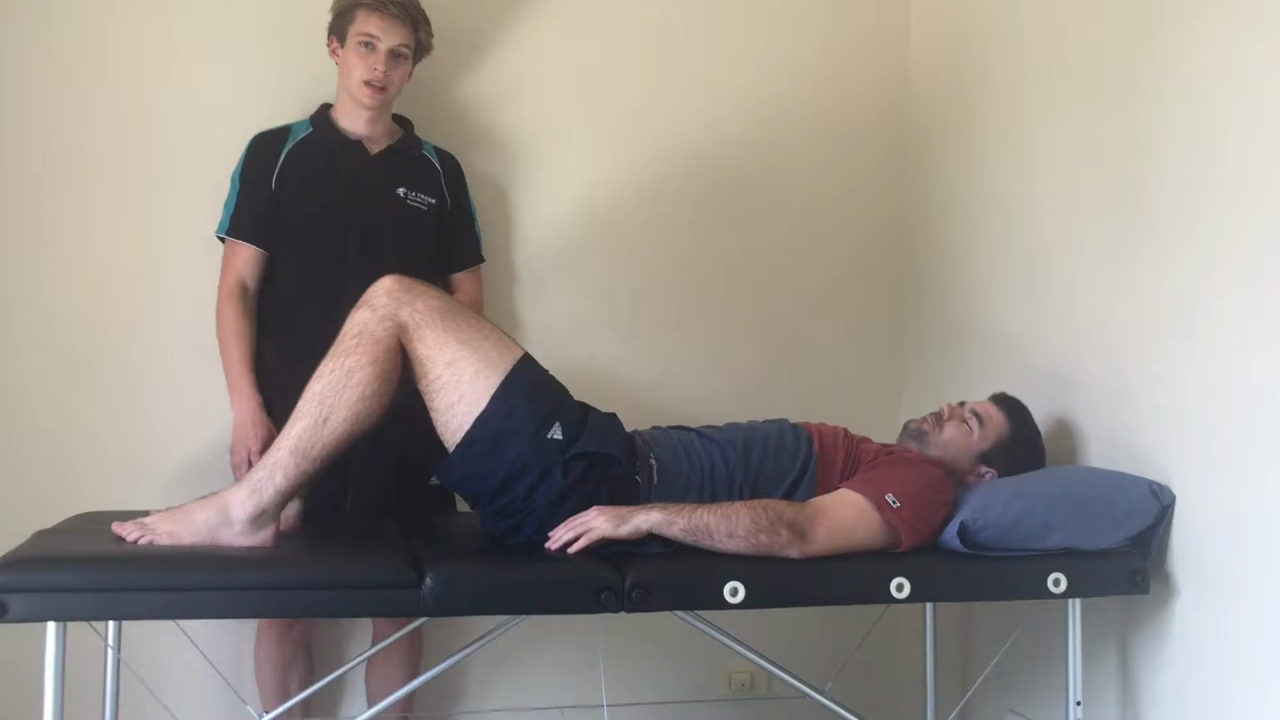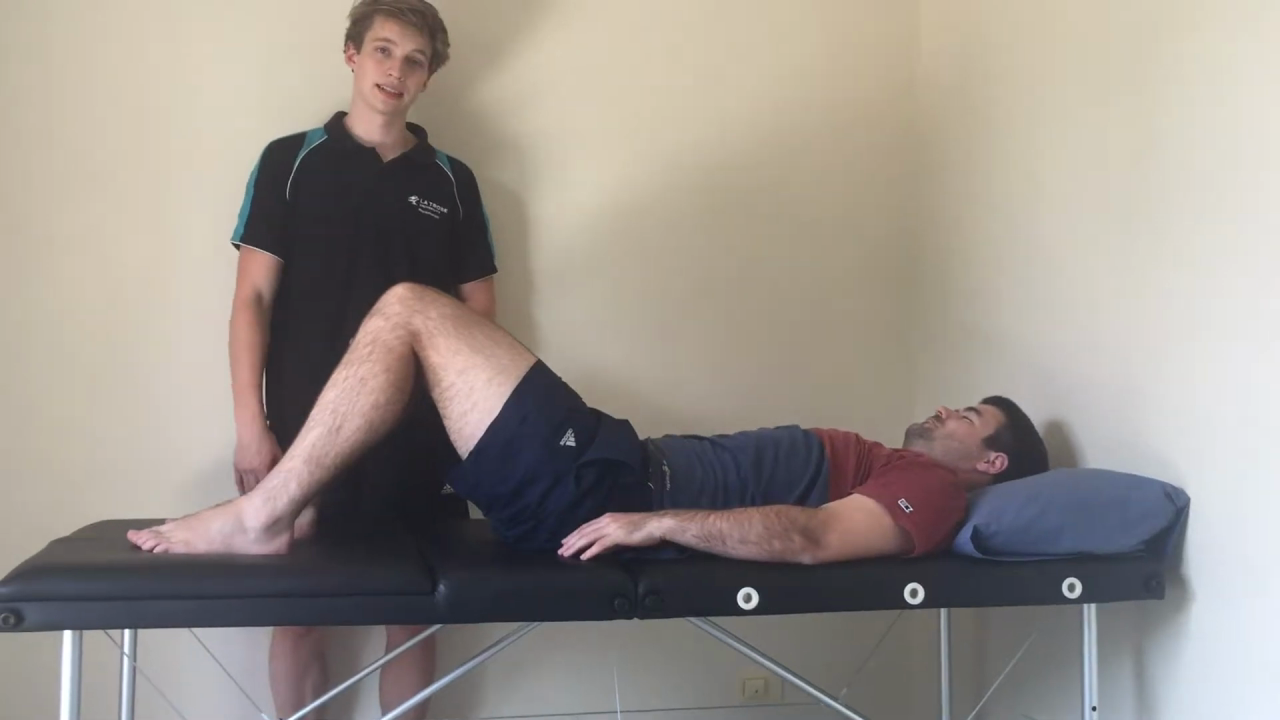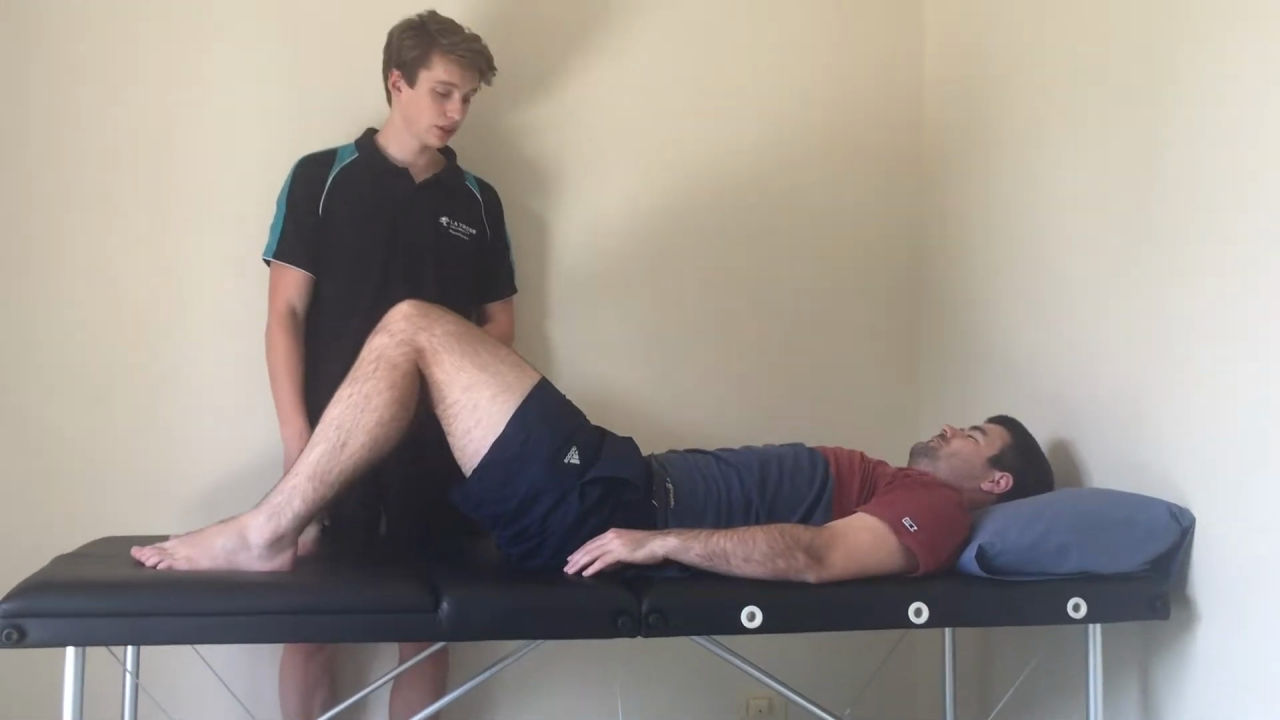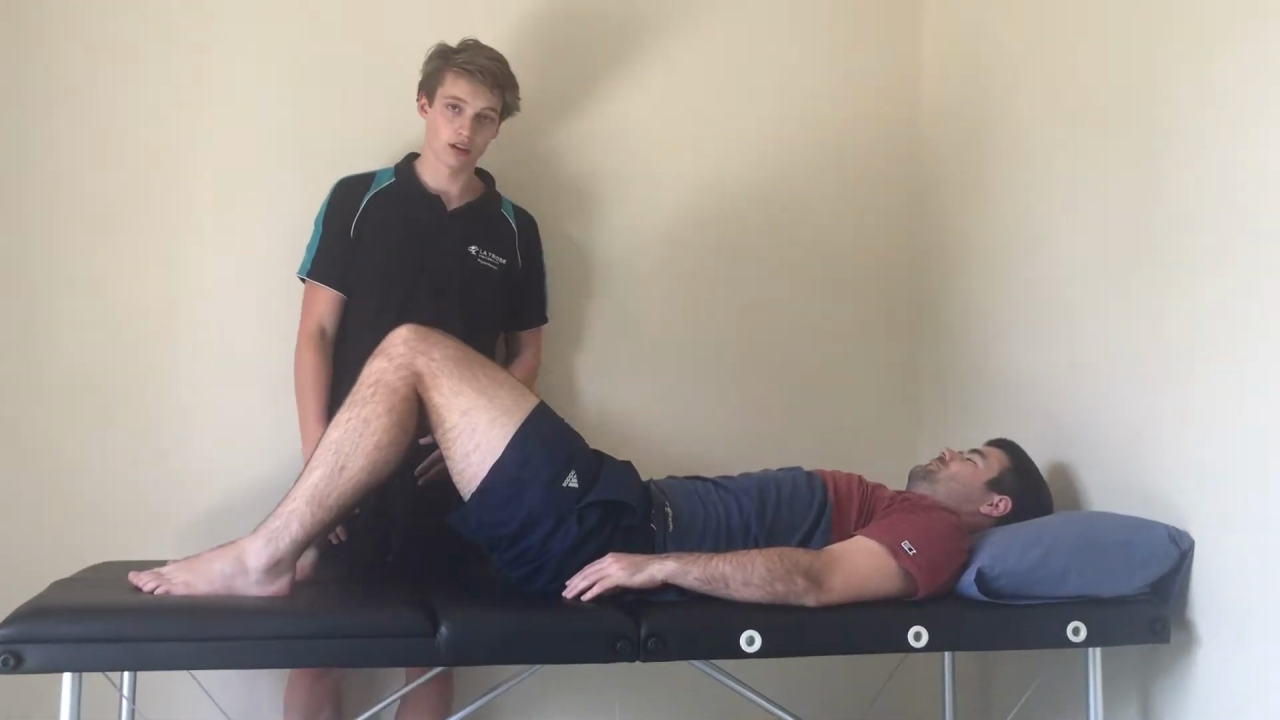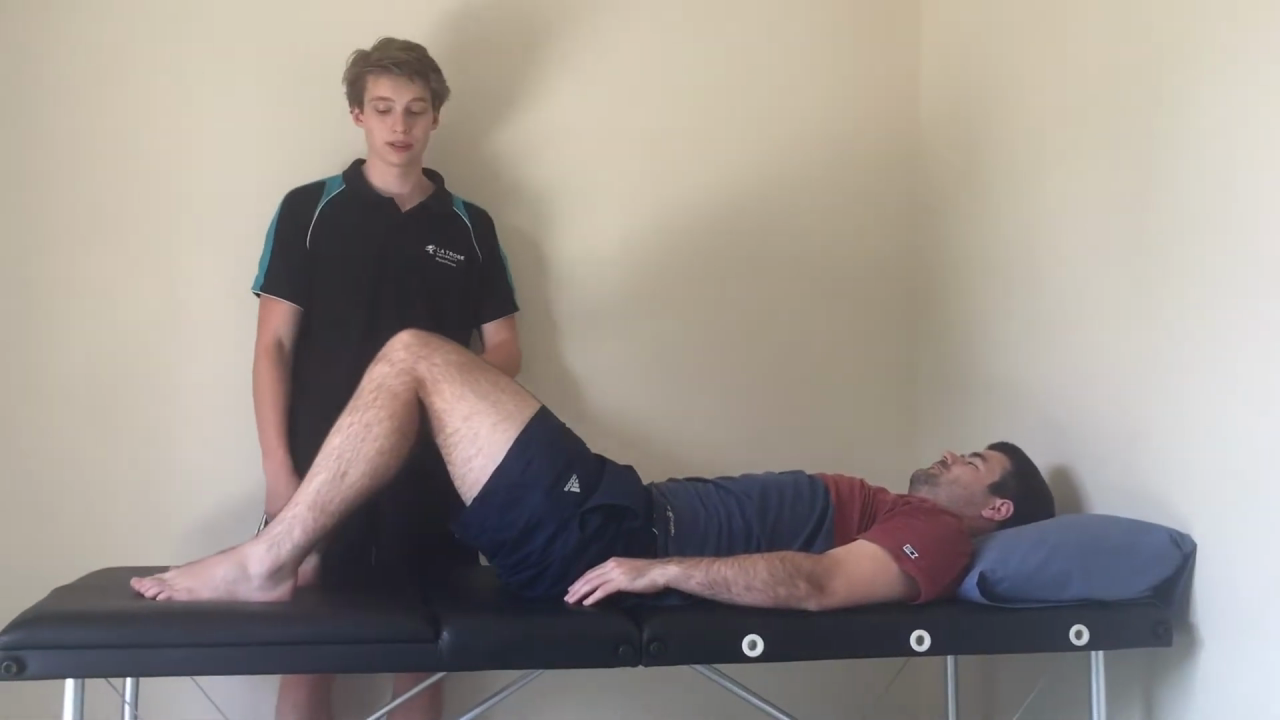
dt=1s
person 1, frame 1
left shoulder: (917, 486)
right shoulder: (876, 461)
left elbow: (795, 532)
left wrist: (643, 514)
left hip: (590, 483)
right hip: (609, 466)
left knee: (395, 301)
right knee: (402, 310)
left ankle: (247, 508)
right ankle: (264, 500)
person 1, frame 2
left shoulder: (928, 492)
right shoulder: (885, 470)
left elbow: (809, 539)
left wrist: (654, 522)
left hip: (604, 492)
right hip: (626, 473)
left knee: (411, 309)
right knee: (418, 316)
left ankle: (262, 516)
right ankle: (281, 508)
person 1, frame 3
left shoulder: (934, 512)
right shoulder: (888, 487)
left elbow: (813, 557)
left wrist: (659, 540)
left hip: (609, 508)
right hip: (631, 491)
left knee: (414, 327)
right knee: (423, 337)
left ankle: (267, 531)
right ankle: (284, 524)
person 1, frame 4
left shoulder: (933, 534)
right shoulder: (887, 509)
left elbow: (813, 581)
left wrist: (658, 564)
left hip: (609, 533)
right hip: (631, 513)
left knee: (412, 350)
right knee: (423, 362)
left ankle: (263, 557)
right ankle: (277, 549)
person 1, frame 5
left shoulder: (934, 538)
right shoulder: (890, 514)
left elbow: (813, 585)
left wrist: (659, 569)
left hip: (609, 537)
right hip: (630, 517)
left knee: (415, 356)
right knee: (426, 365)
left ankle: (266, 563)
right ankle: (287, 555)
person 2, frame 1
left shoulder: (437, 170)
right shoulder: (274, 154)
left elbow: (467, 295)
right elbow: (237, 287)
right wrist: (248, 405)
left hip: (407, 422)
right hip: (297, 417)
person 2, frame 2
left shoulder: (450, 179)
right shoulder: (289, 162)
left elbow: (479, 305)
right elbow: (253, 298)
right wrist: (250, 423)
left hip: (420, 429)
right hip: (309, 424)
person 2, frame 3
left shoulder: (477, 200)
right shoulder: (322, 178)
left elbow: (498, 321)
right elbow: (286, 315)
right wrist: (297, 440)
left hip: (440, 444)
person 2, frame 4
left shoulder: (514, 230)
right shoulder: (357, 201)
left elbow: (525, 354)
right elbow: (316, 333)
right wrist: (317, 457)
left hip: (450, 466)
person 2, frame 5
left shoulder: (469, 224)
right shoulder: (308, 211)
left elbow: (505, 348)
right elbow: (273, 347)
right wrist: (279, 471)
left hip: (431, 470)
